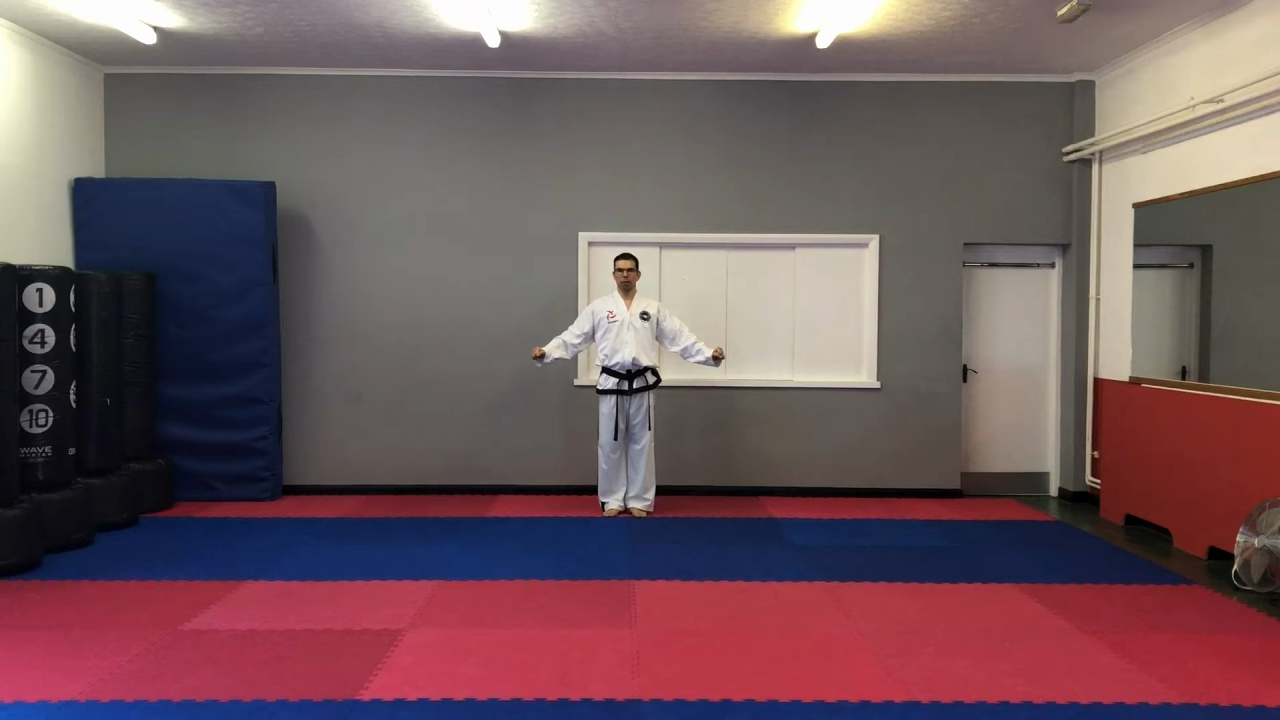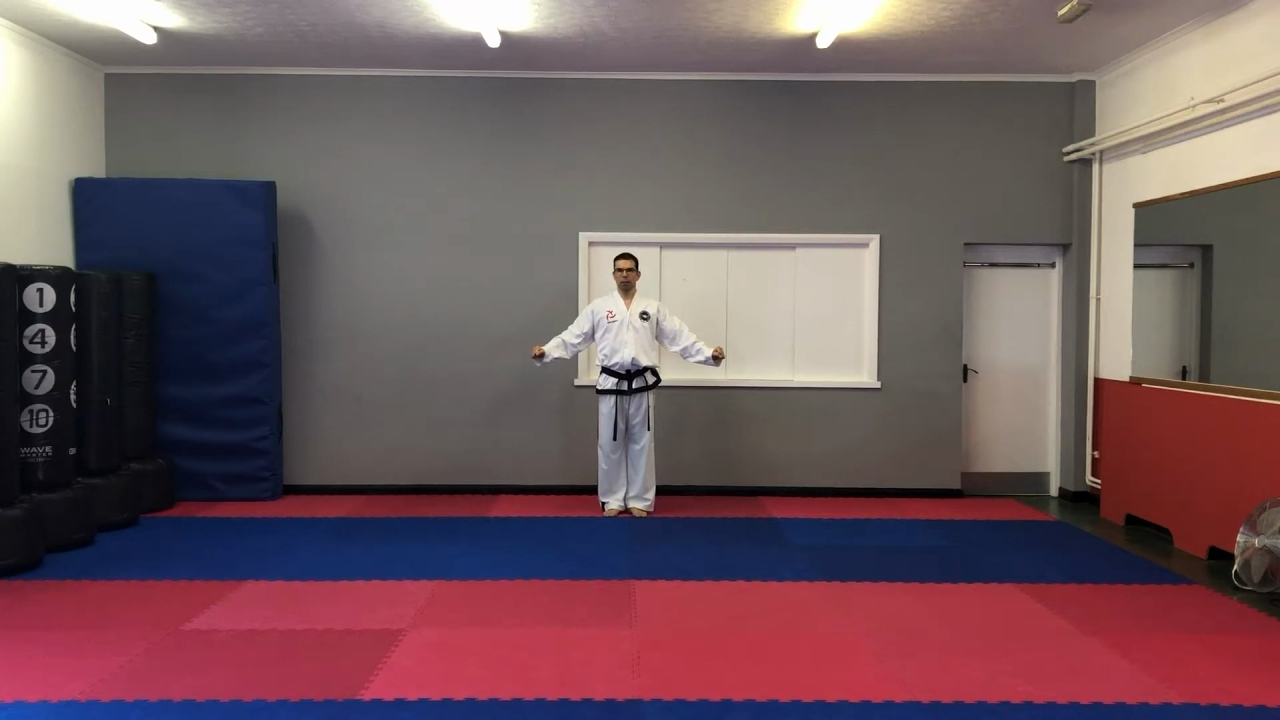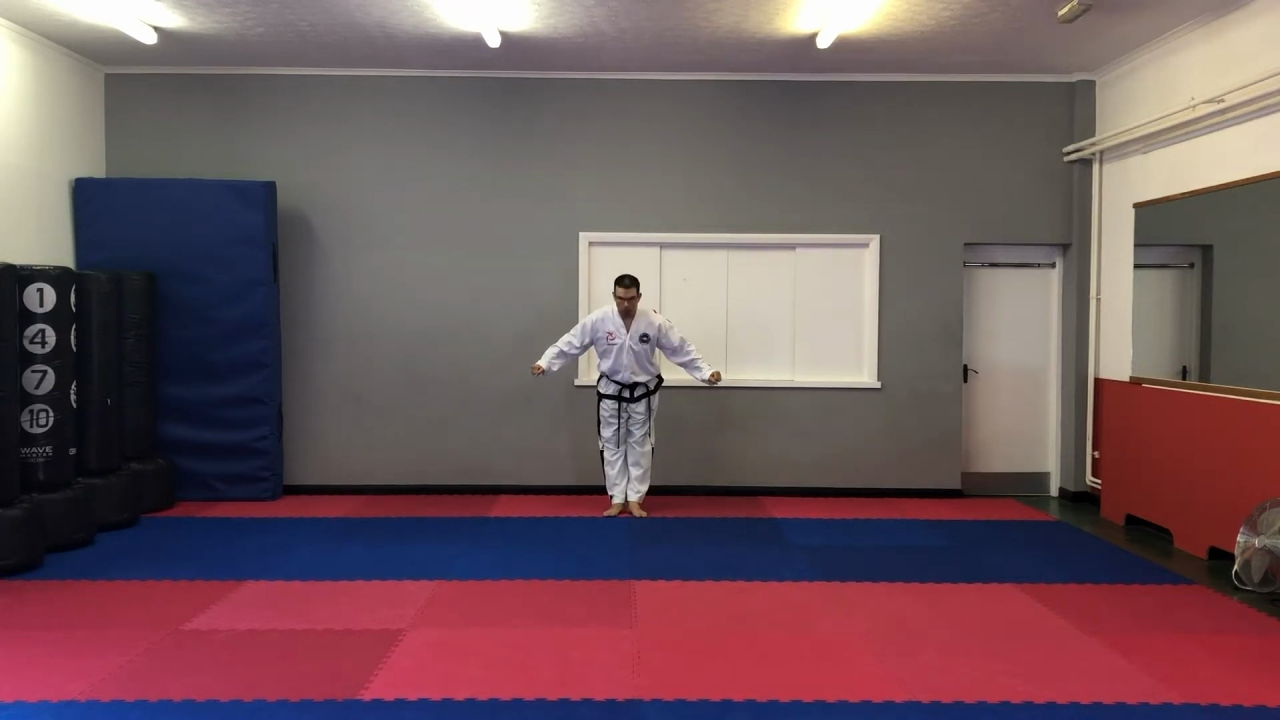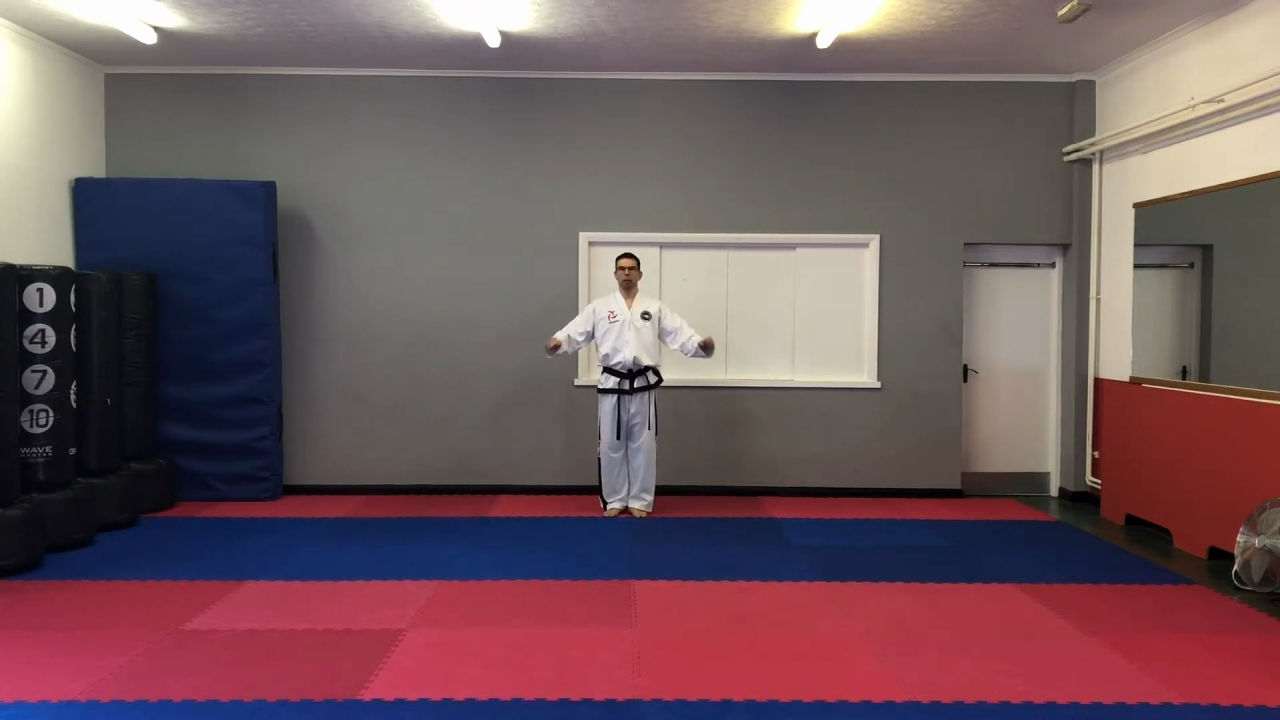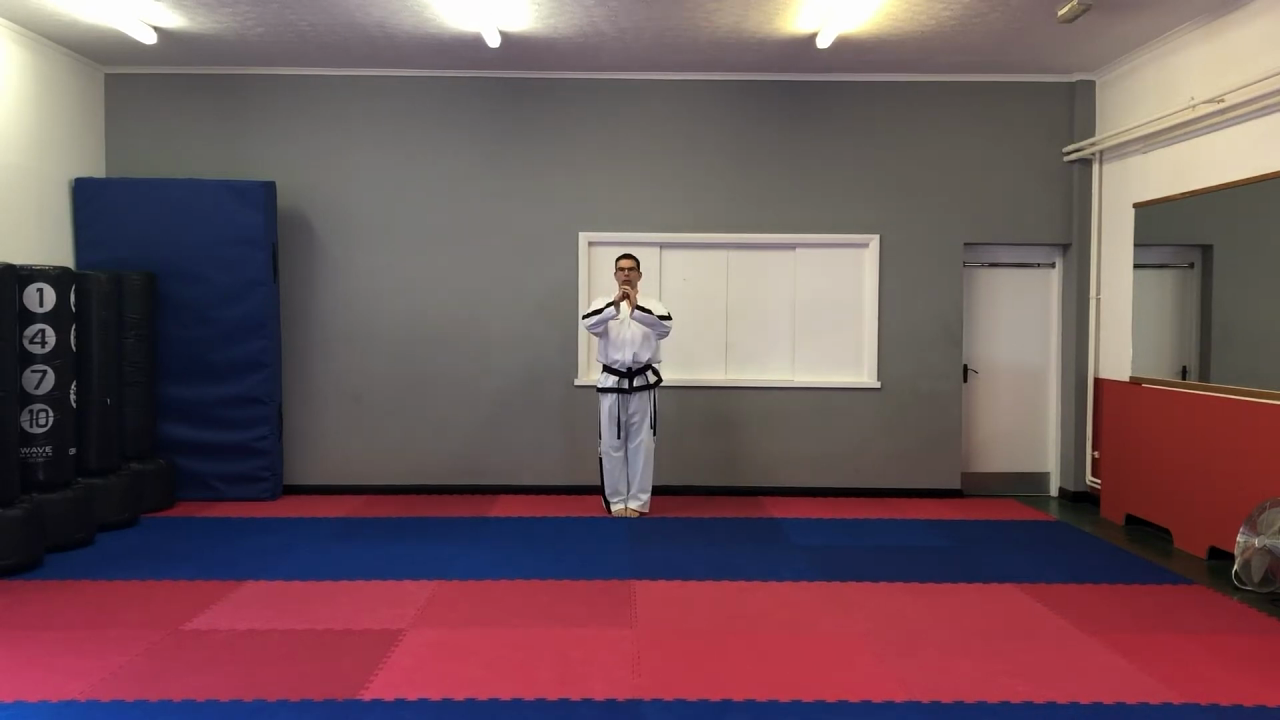
dt=1s
person 1, frame 1
left shoulder: (653, 308)
right shoulder: (598, 307)
left elbow: (680, 338)
right elbow: (573, 337)
left wrist: (709, 354)
right wrist: (546, 351)
left hip: (642, 384)
right hip: (612, 384)
left knee: (641, 443)
right knee: (610, 443)
left ankle: (639, 500)
right ankle: (613, 499)
person 1, frame 2
left shoulder: (653, 308)
right shoulder: (598, 307)
left elbow: (680, 337)
right elbow: (572, 337)
left wrist: (709, 354)
right wrist: (546, 351)
left hip: (642, 384)
right hip: (611, 384)
left knee: (641, 444)
right knee: (610, 444)
left ankle: (639, 500)
right ankle: (613, 500)
person 1, frame 3
left shoulder: (655, 322)
right shoulder: (597, 320)
left elbow: (682, 350)
right elbow: (568, 345)
left wrist: (706, 372)
right wrist: (544, 363)
left hip: (643, 392)
right hip: (611, 391)
left knee: (640, 445)
right knee: (612, 445)
left ankle: (634, 499)
right ankle: (617, 498)
person 1, frame 4
left shoulder: (655, 307)
right shoulder: (599, 307)
left elbow: (678, 334)
right elbow: (575, 332)
left wrist: (701, 345)
right wrist: (557, 343)
left hip: (643, 384)
right hip: (612, 384)
left knee: (643, 444)
right knee: (611, 444)
left ankle: (639, 500)
right ankle: (614, 500)
person 1, frame 5
left shoulder: (651, 304)
right shoulder: (603, 303)
left elbow: (664, 327)
right elbow: (590, 324)
left wrist: (635, 307)
right wrist: (615, 304)
left hip: (643, 382)
right hip: (612, 382)
left knee: (641, 444)
right knee: (612, 444)
left ankle: (637, 501)
right ankle: (617, 500)
